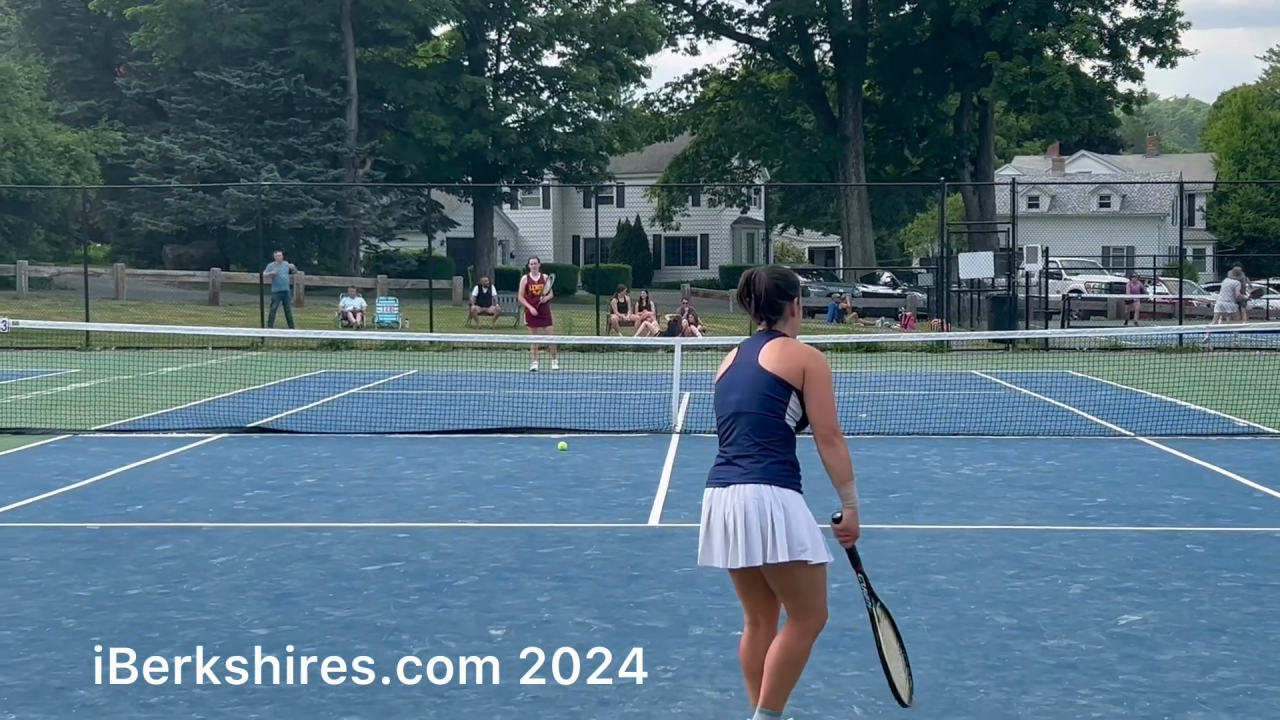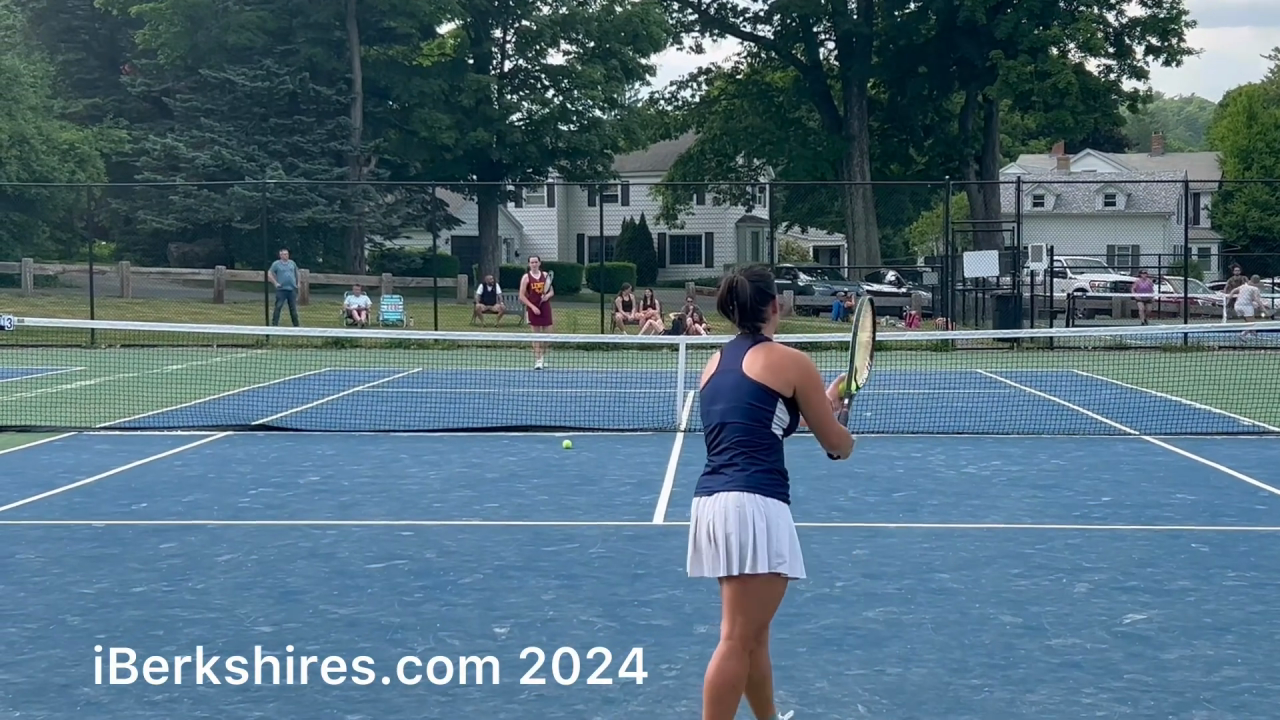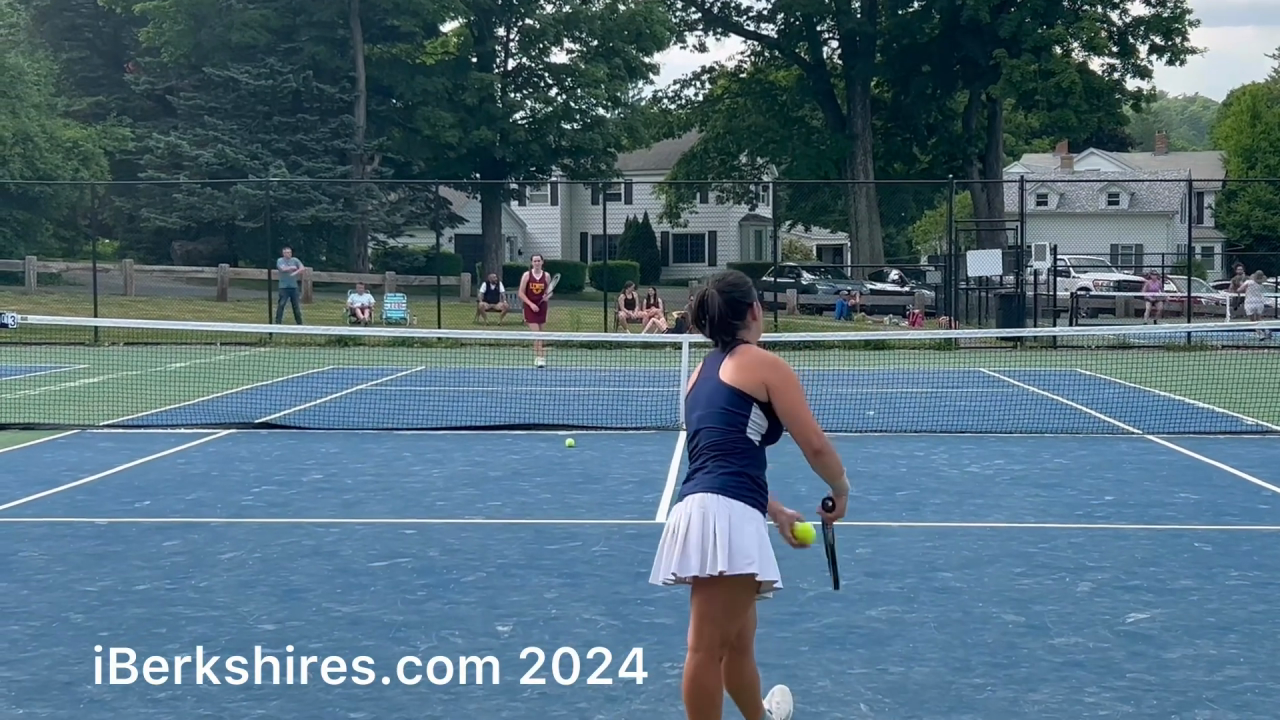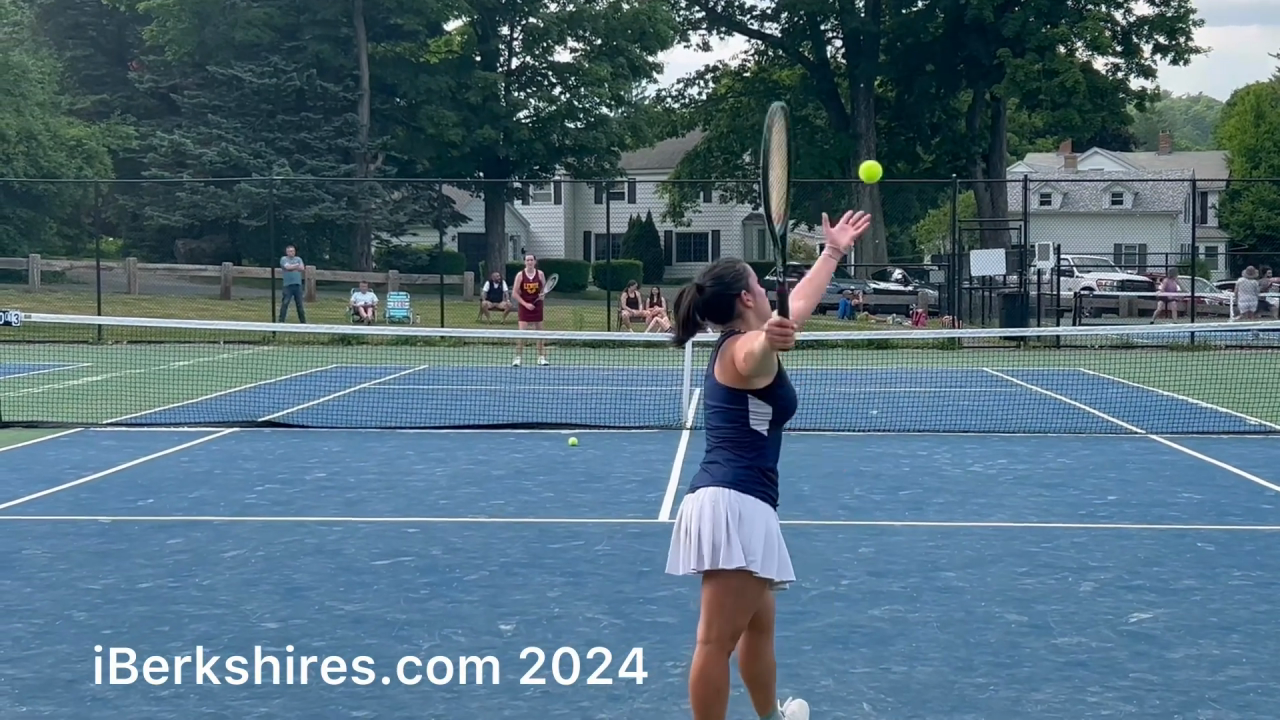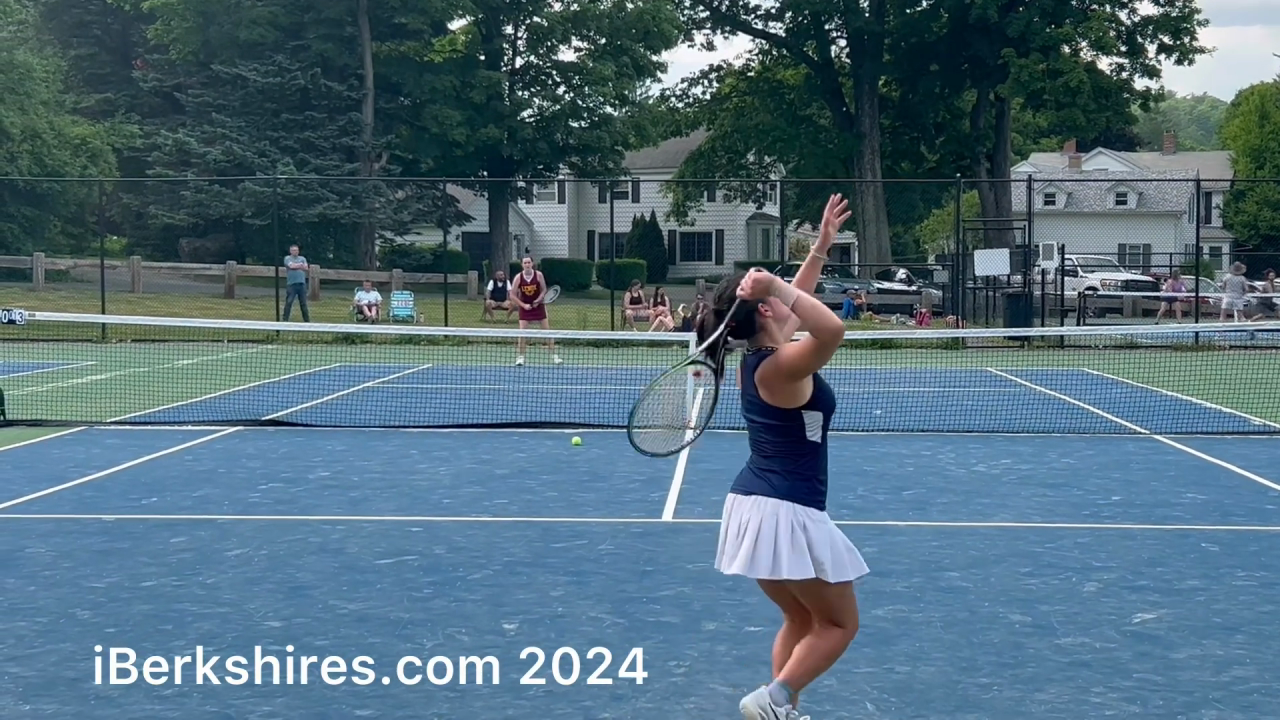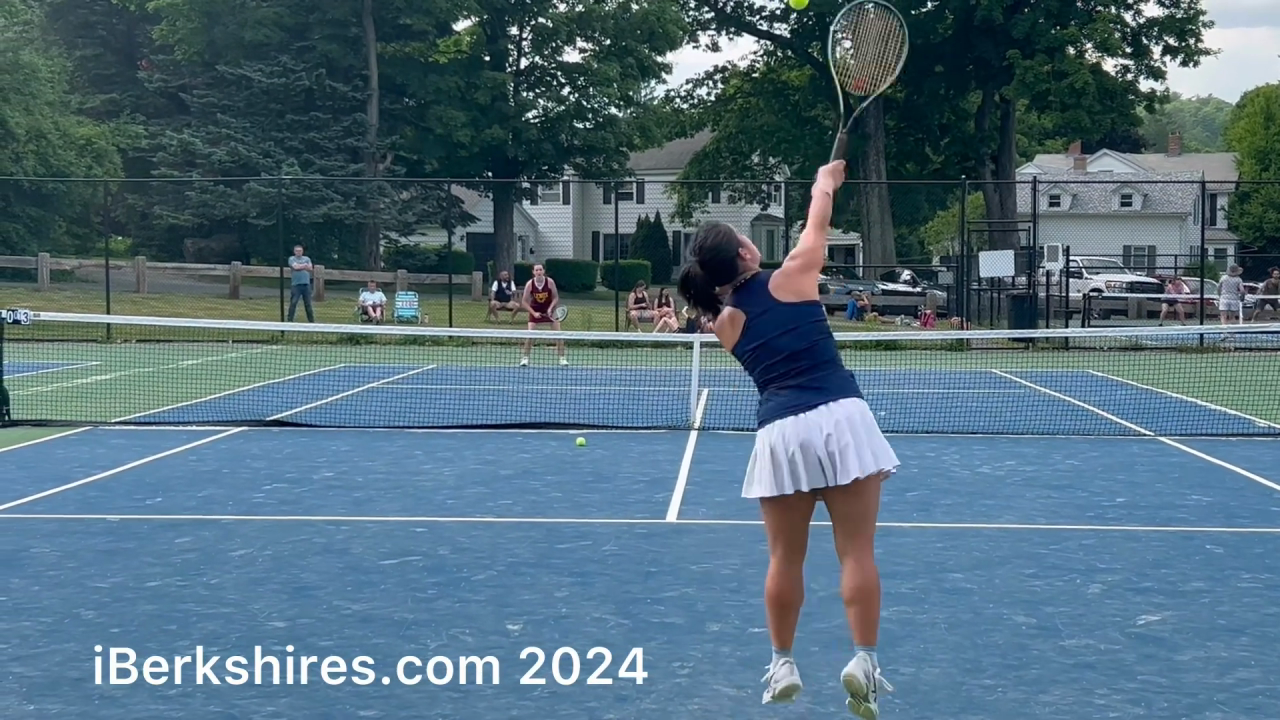
dt=0.4s
person 1, frame 1
left shoulder: (731, 360)
right shoulder: (805, 357)
right elbow: (828, 437)
right wrist: (849, 504)
left hip: (722, 495)
right hip: (768, 498)
left knee: (760, 621)
right knee: (807, 618)
person 1, frame 2
left shoulder: (715, 363)
right shoulder: (790, 361)
right elbow: (834, 440)
left wrist: (821, 404)
right wrist: (845, 443)
left hip: (710, 503)
right hip: (754, 506)
left knee: (750, 633)
right knee: (739, 640)
person 1, frame 3
left shoulder: (704, 372)
right shoulder: (765, 364)
right elbow: (814, 445)
left wrist: (778, 513)
right wrist: (840, 490)
left hip: (697, 508)
right hip: (725, 513)
left knee: (738, 639)
right knee: (708, 647)
person 1, frame 4
left shoulder: (734, 347)
right shoulder: (745, 349)
left elbow: (797, 304)
right elbow: (761, 356)
left wrist: (834, 251)
right wrist: (771, 337)
left hip: (725, 502)
right hip: (735, 503)
left knee: (759, 622)
right knee: (718, 641)
person 1, frame 5
left shoulder: (762, 357)
right shoulder: (781, 366)
left elbow: (796, 299)
right elbow: (831, 328)
left wrist: (823, 242)
right wrist: (776, 284)
left hip: (756, 507)
right hip: (786, 515)
left knee: (803, 621)
right knee: (839, 623)
person 1, frame 6
left shoulder: (726, 323)
right shoulder: (792, 276)
right elbow: (819, 222)
right wrist: (825, 182)
left hip: (780, 436)
right hip: (838, 421)
left knee: (785, 559)
right knee: (857, 553)
left ankle: (783, 664)
right ankle: (864, 660)
